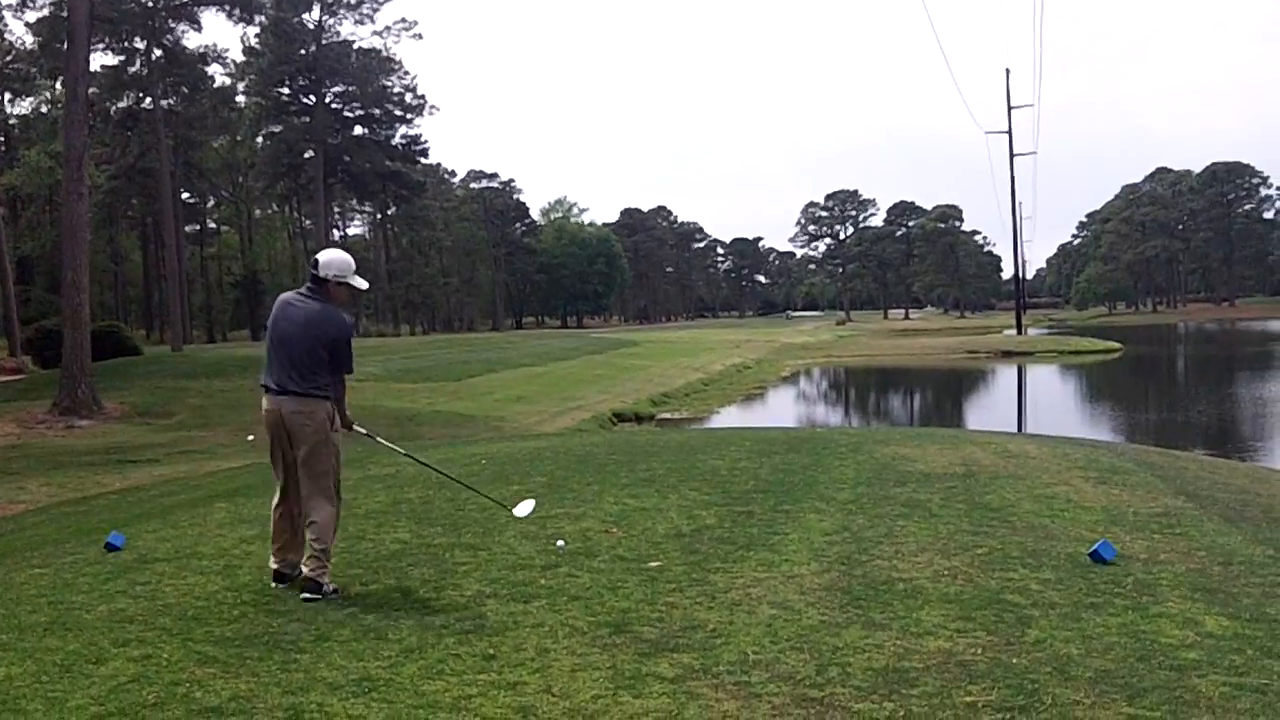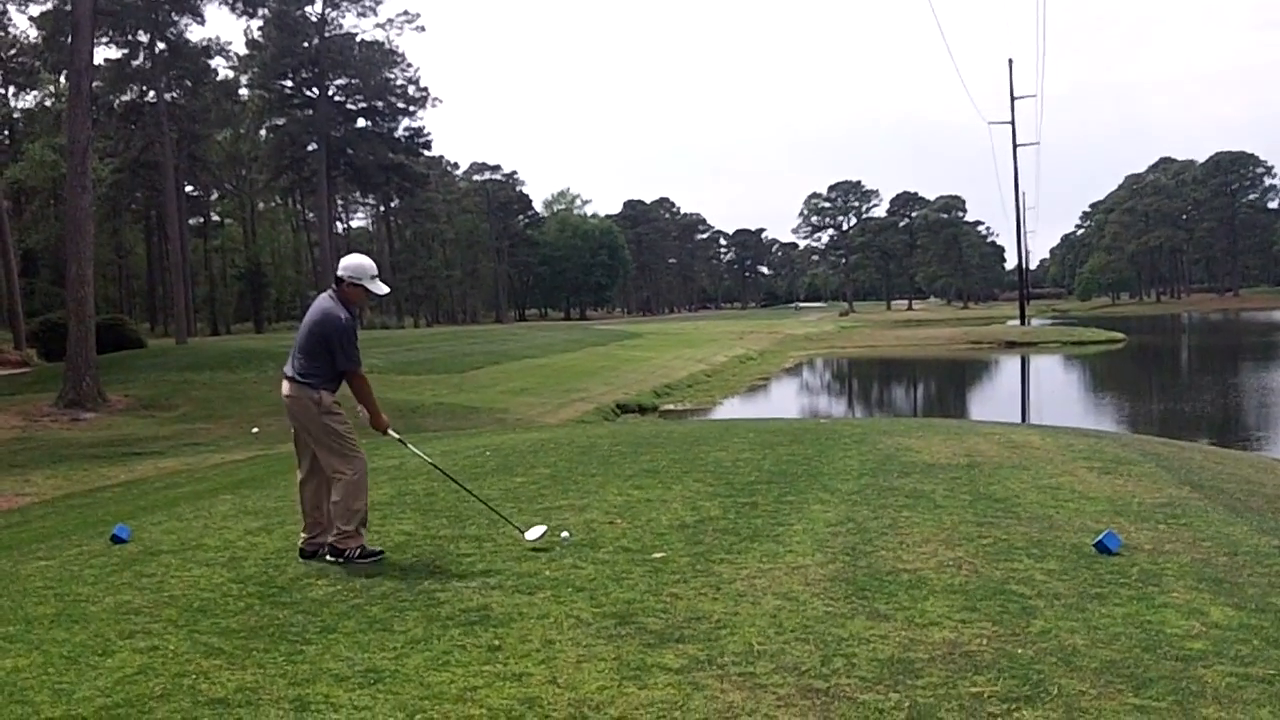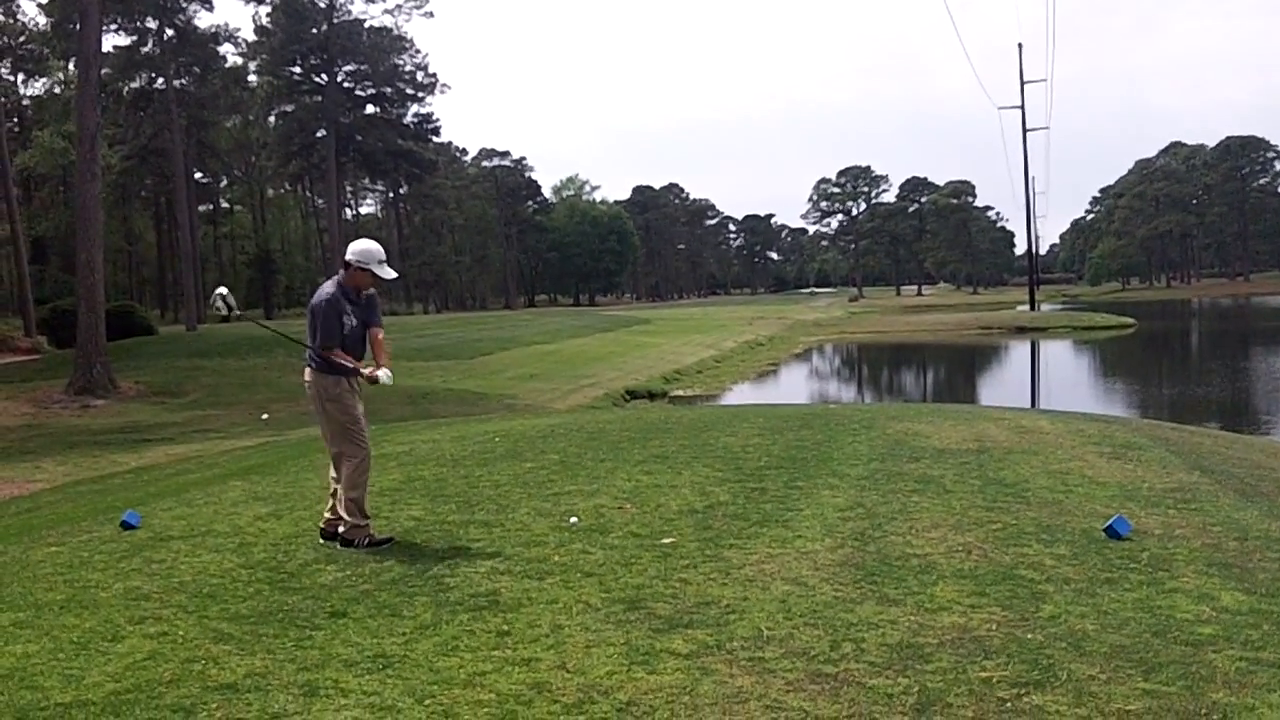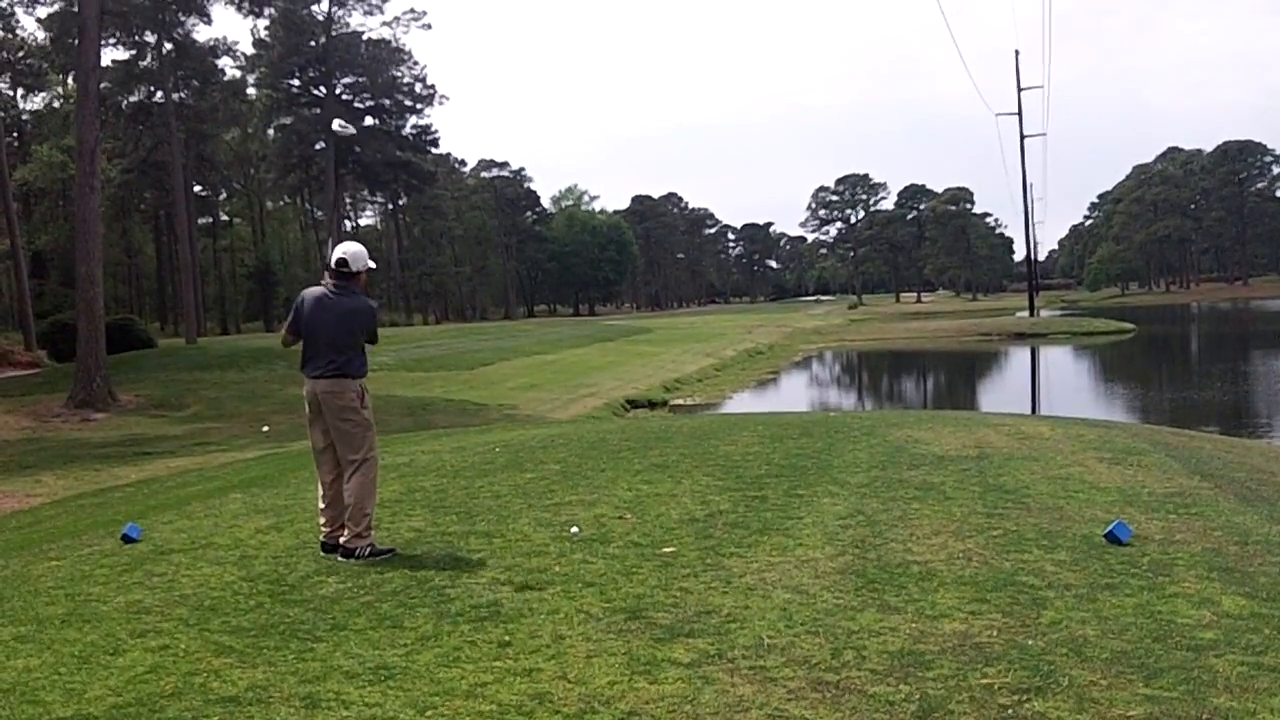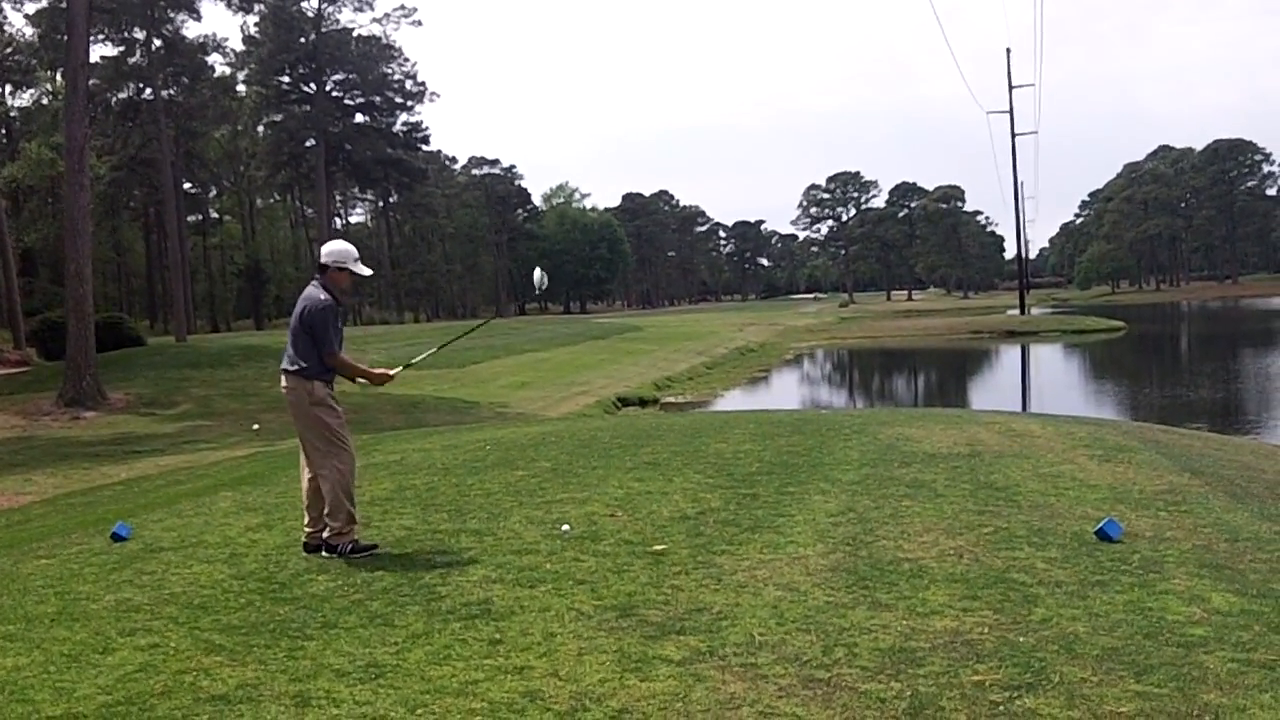
dt=1s
person 1, frame 1
left shoulder: (281, 304)
right shoulder: (337, 322)
right elbow: (338, 375)
right wrist: (342, 415)
left hip: (275, 404)
right hip: (312, 410)
left knee: (287, 489)
right knee: (321, 495)
left ankle: (283, 567)
right ankle: (315, 576)
person 1, frame 2
left shoulder: (327, 301)
right shoulder: (339, 320)
right elbow: (354, 374)
left wrist: (366, 406)
right wrist: (375, 414)
left hip: (298, 392)
right hip: (312, 397)
left knee: (314, 471)
right knee: (350, 465)
left ankle: (314, 542)
right ankle: (346, 543)
person 1, frame 3
left shoulder: (367, 297)
right shoulder: (328, 299)
left elbow: (376, 335)
right elbow: (330, 352)
left wrist: (383, 366)
right wrist: (361, 370)
left hip: (346, 380)
right hip: (328, 381)
left knee: (347, 455)
right knee: (355, 453)
left ankle: (334, 523)
right ankle: (353, 531)
person 1, frame 4
left shoulder: (308, 298)
right shoulder: (366, 309)
left elbow: (287, 340)
left hip: (314, 387)
right hip: (346, 389)
left knee: (328, 465)
right knee: (360, 463)
left ankle: (331, 534)
right ankle: (355, 541)
person 1, frame 5
left shoulder: (315, 295)
right shoulder: (322, 304)
right elbow: (332, 359)
left wrist: (359, 375)
right wrist: (370, 375)
left hip: (304, 385)
right hip: (309, 388)
left knee: (315, 463)
right knee: (337, 459)
left ankle: (315, 535)
right ankle: (339, 537)
